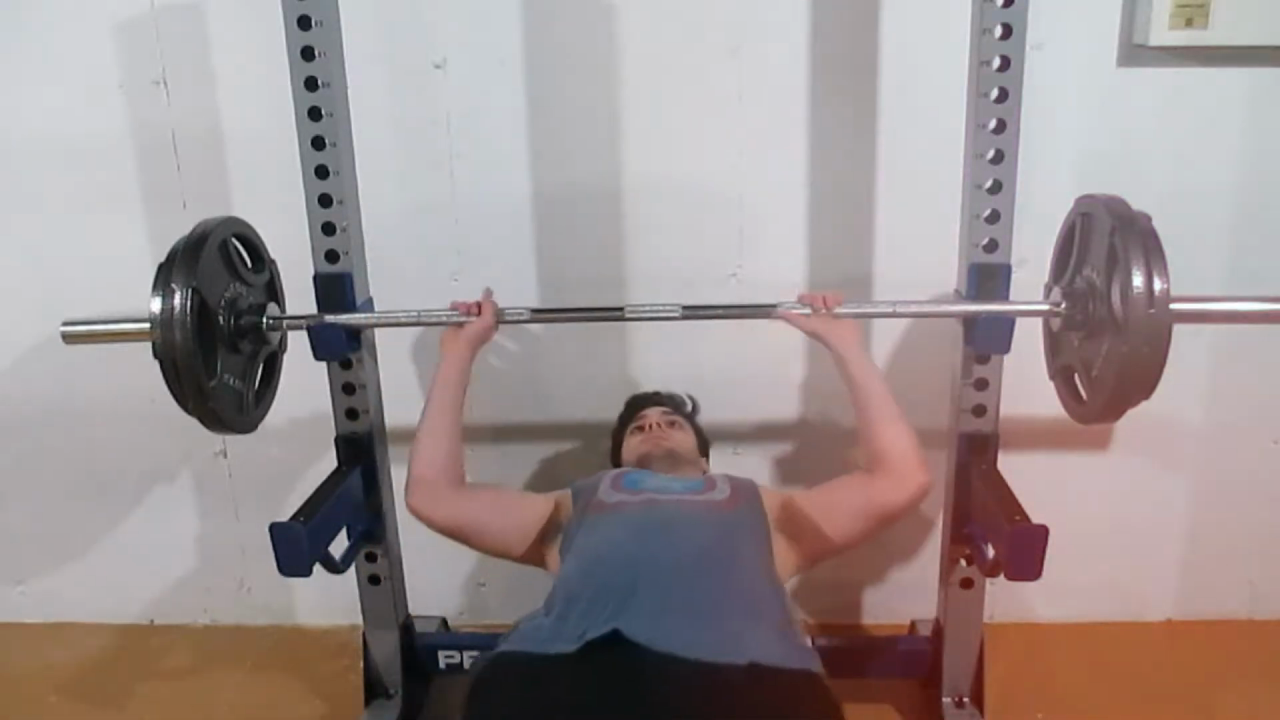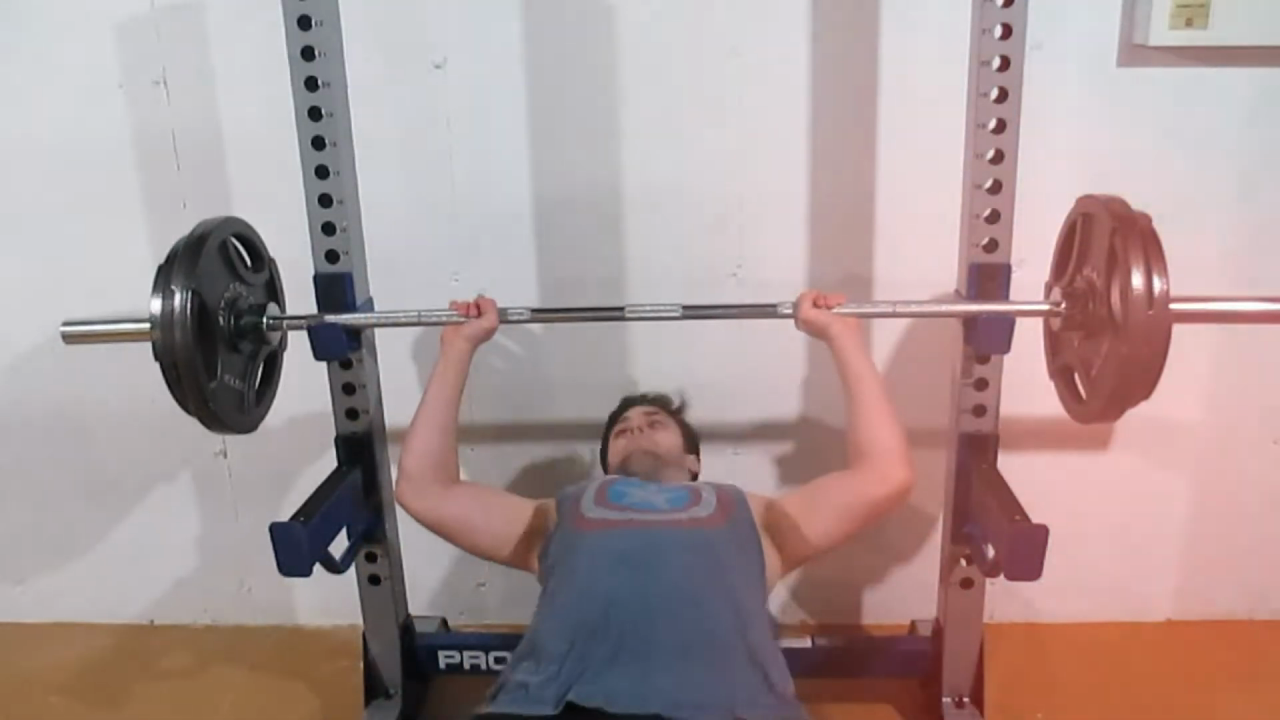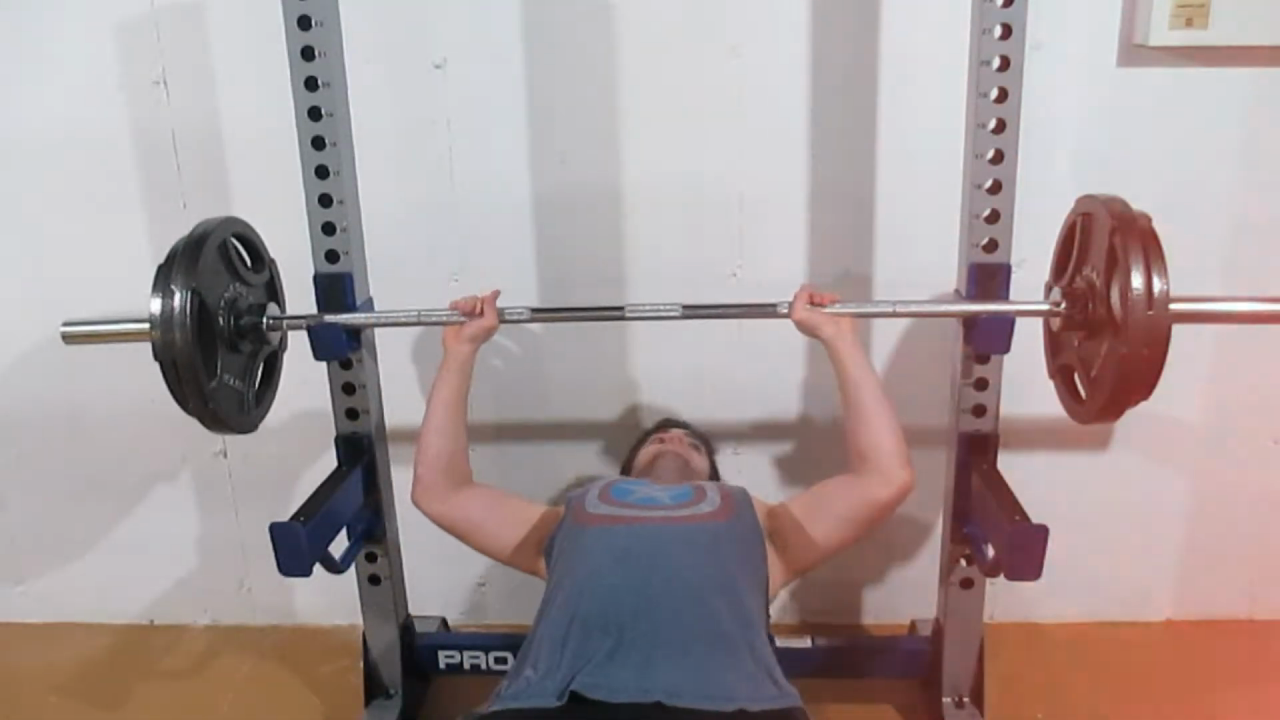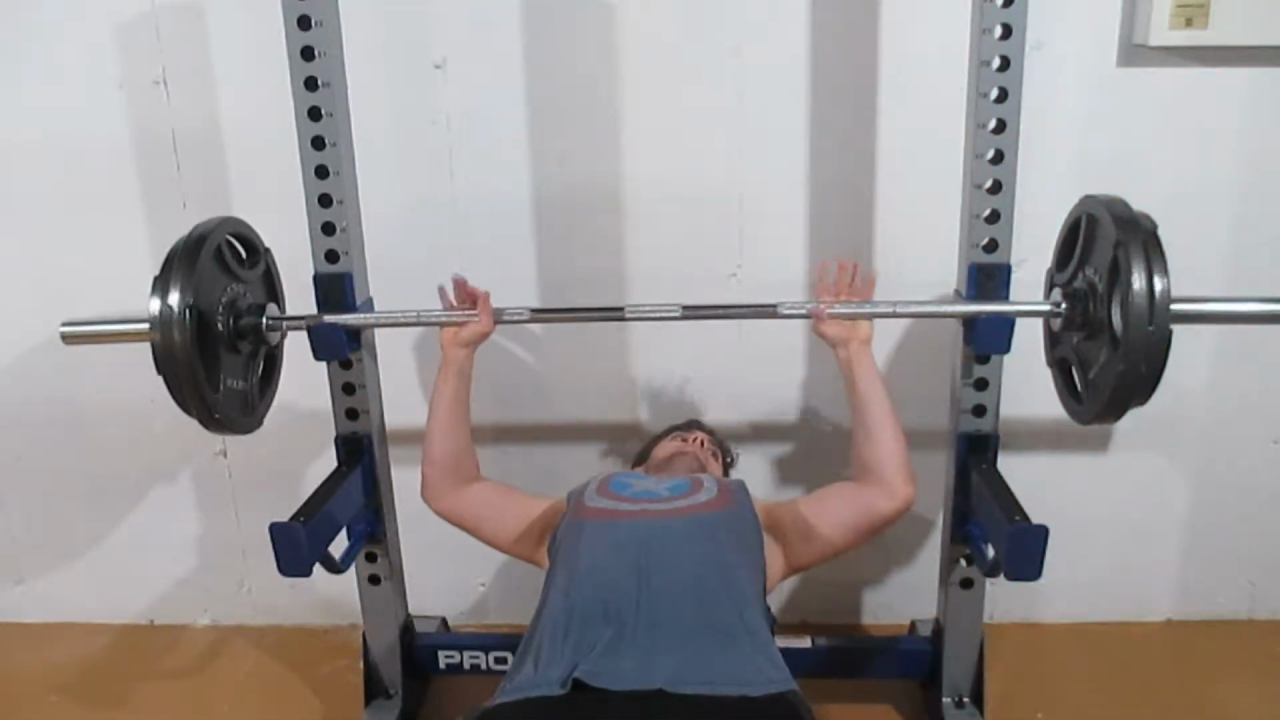
dt=1s
person 1, frame 1
left shoulder: (762, 509)
right shoulder: (572, 508)
left elbow: (900, 479)
right elbow: (433, 495)
left wrist: (843, 345)
right wrist: (459, 350)
left hip: (736, 673)
person 1, frame 2
left shoulder: (748, 516)
right shoulder: (559, 517)
left elbow: (884, 474)
right elbow: (424, 488)
left wrist: (842, 337)
right wrist: (459, 348)
person 1, frame 3
left shoulder: (754, 522)
right shoulder: (567, 521)
left elbow: (886, 477)
right elbow: (439, 489)
left wrist: (838, 338)
right wrist: (462, 349)
person 1, frame 4
left shoulder: (753, 517)
right shoulder: (573, 512)
left elbow: (887, 489)
right elbow: (449, 486)
left wrist: (853, 349)
right wrist: (458, 351)
